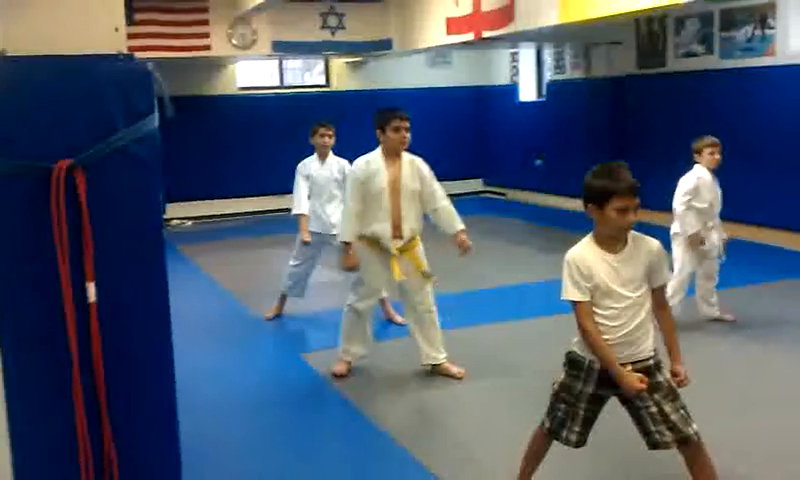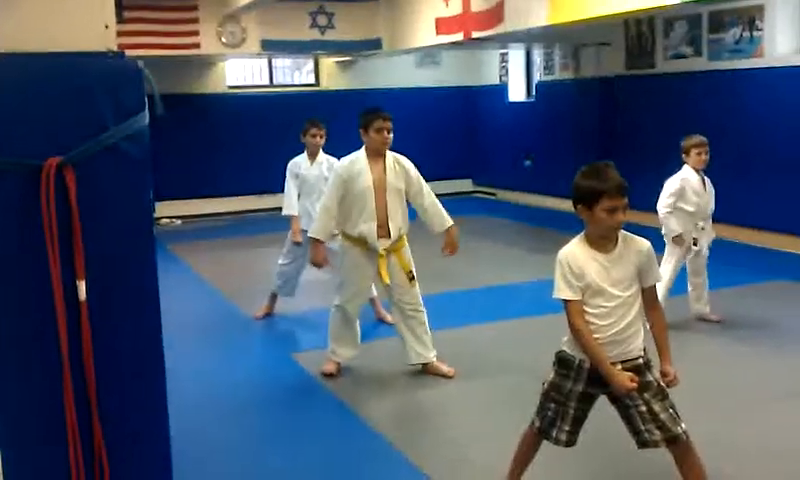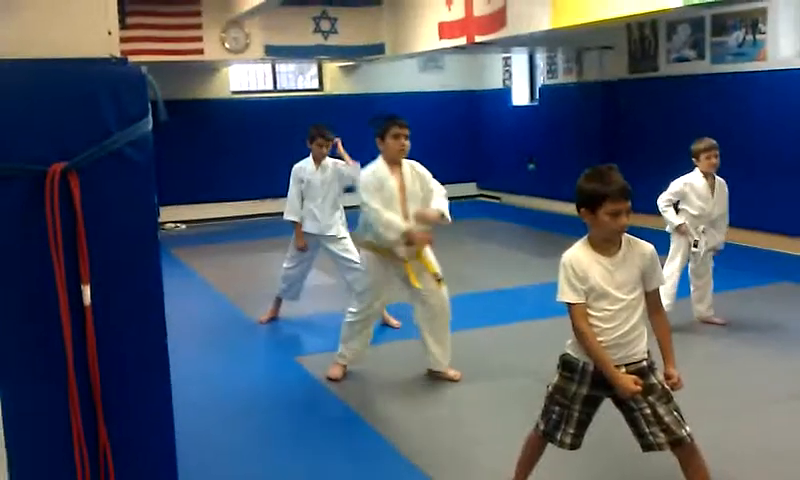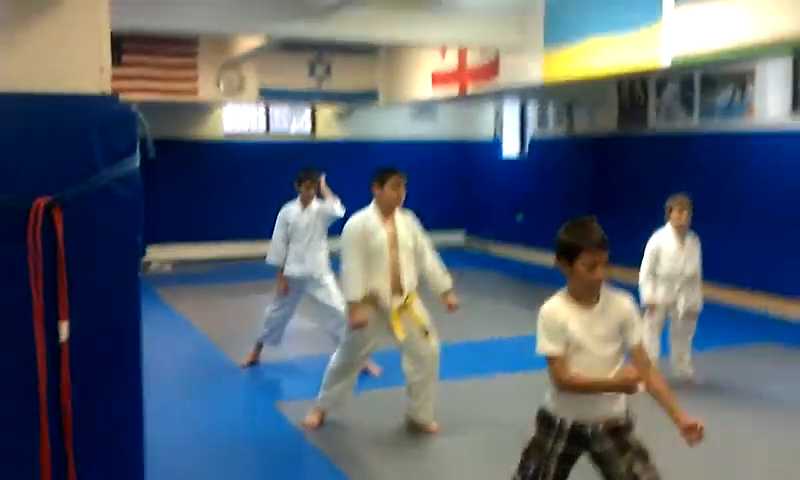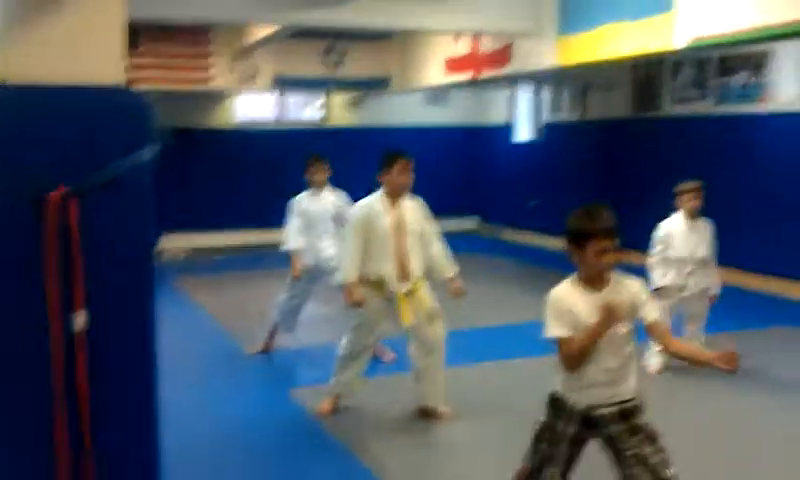
dt=0.4s
person 1, frame 1
left shoulder: (651, 249)
right shoulder: (578, 258)
left elbow: (661, 307)
right elbow: (586, 325)
left wrist: (676, 360)
right wrist: (620, 374)
left hip: (642, 361)
right hip: (591, 361)
left knee: (689, 439)
right knee: (551, 428)
person 1, frame 2
left shoulder: (641, 249)
right shoulder: (570, 257)
left elbow: (652, 307)
right elbow: (577, 324)
left wrist: (666, 360)
right wrist: (611, 373)
left hip: (632, 360)
right hip: (581, 360)
left knee: (678, 438)
right knee: (540, 427)
person 1, frame 3
left shoulder: (645, 252)
right shoulder: (574, 260)
left elbow: (655, 312)
right elbow: (581, 327)
left wrist: (669, 365)
right wrist: (615, 376)
left hip: (635, 363)
right hip: (585, 363)
left knee: (683, 440)
right knee: (544, 431)
person 1, frame 4
left shoulder: (623, 306)
right shoulder: (552, 312)
left elbow: (645, 367)
right elbow: (561, 380)
left wrist: (679, 417)
right wrist: (612, 383)
left hip: (611, 423)
right hip: (563, 421)
person 1, frame 5
left shoulder: (631, 289)
right shoulder: (560, 297)
left elbow: (666, 340)
right elbow: (570, 361)
left wrist: (711, 358)
right wrist: (602, 324)
left hip: (621, 404)
right hip: (573, 404)
person 2, frame 1
left shoulder: (417, 166)
right shoulder: (363, 167)
left elbow: (437, 202)
right elbow: (352, 209)
left wrist: (458, 231)
right wrist: (348, 248)
left hip: (408, 246)
right hip: (372, 247)
left knee: (422, 302)
right knee: (359, 302)
left ankle: (436, 359)
right ankle: (347, 356)
person 2, frame 2
left shoulder: (401, 164)
right shoulder: (347, 167)
left elbow: (424, 198)
right elbow: (329, 206)
left wrist: (448, 228)
right wrist: (318, 243)
left hip: (395, 246)
right hip: (358, 247)
left knee: (409, 302)
right knee: (346, 303)
left ankle: (426, 359)
right ankle: (336, 356)
person 2, frame 3
left shoulder: (417, 170)
right shoulder: (369, 175)
left elbow: (437, 193)
right elbow: (377, 214)
left wrist: (435, 213)
right wrist: (412, 232)
left hip: (417, 252)
right hip: (381, 255)
left knee: (437, 303)
right knee: (364, 308)
left ankle: (438, 364)
right ankle: (342, 360)
person 2, frame 4
left shoulder: (410, 221)
right shoulder: (360, 223)
left elbow: (426, 257)
right elbow: (352, 267)
left wrist: (446, 290)
right wrist: (355, 305)
left hip: (405, 302)
right hip: (371, 303)
left knee: (425, 353)
right knee: (349, 357)
left ankle: (419, 414)
right ankle: (322, 406)
person 2, frame 5
left shoulder: (417, 207)
right shoulder: (365, 209)
left elbow: (432, 244)
right elbow: (353, 249)
left wrist: (451, 276)
right wrist: (350, 286)
left hip: (412, 287)
right hip: (375, 289)
left knee: (432, 338)
right knee: (357, 343)
left ankle: (430, 402)
right ankle: (334, 395)
person 3, frame 1
left shoulder: (342, 165)
right shoulder: (304, 166)
right elbow: (301, 198)
right wrist: (304, 230)
left hip: (340, 225)
right hip: (314, 226)
right knee: (299, 265)
left ankle: (388, 309)
right ankle: (280, 305)
person 3, frame 2
left shoulder: (332, 163)
right shoulder: (294, 165)
right elbow: (291, 198)
right wrist: (295, 230)
right hip: (304, 224)
right knee: (288, 264)
left ankle: (378, 309)
right ankle: (270, 305)
person 3, frame 3
left shoulder: (337, 167)
right shoulder: (299, 169)
left elbow: (358, 177)
right elbow: (294, 203)
left wrist: (341, 150)
right wrist: (298, 234)
left hip: (334, 229)
right hip: (308, 230)
left knee: (356, 267)
right knee: (292, 268)
left ankle: (381, 312)
right ankle: (275, 308)
person 3, frame 4
left shoulder: (322, 209)
right shoulder: (287, 211)
left elbow: (338, 212)
right elbow: (279, 245)
left wrist: (323, 189)
right wrist: (281, 276)
left hip: (318, 274)
right hip: (294, 274)
left knee: (338, 312)
right knee: (277, 312)
left ankle: (361, 358)
right ankle: (256, 352)
person 3, frame 5
left shoulder: (338, 198)
right shoulder: (299, 201)
right elbow: (294, 232)
right wrist: (296, 262)
left hip: (334, 259)
right hip: (307, 261)
right knee: (291, 298)
left ankle: (375, 345)
right ankle: (269, 340)
person 4, frame 1
left shoulder: (712, 180)
right shoulder: (693, 178)
right elbow: (679, 206)
left wrist: (719, 234)
right wrist: (692, 231)
left hip: (706, 234)
right hip: (688, 233)
left knee: (709, 273)
right knee: (683, 275)
left ankle: (711, 311)
person 4, frame 2
left shoulder: (706, 181)
right shoulder: (679, 180)
left elbow: (707, 210)
right elbow: (663, 207)
left wrist: (707, 233)
right wrist: (674, 232)
left hip: (700, 234)
right hip: (680, 233)
left knee: (699, 274)
right knee: (667, 273)
left ankle: (701, 310)
person 4, frame 3
left shoulder: (721, 185)
right shoulder: (686, 182)
left elbow: (723, 215)
right elbow: (663, 201)
left wrist: (719, 240)
right wrist: (677, 222)
left hip: (707, 236)
right hip: (685, 232)
left knee: (703, 276)
right knee: (672, 271)
left ankle: (704, 312)
person 4, frame 4
left shoulder: (693, 242)
right shoulder: (658, 240)
left elbow: (695, 275)
right elbow: (646, 269)
left wrist: (696, 303)
right wrist: (648, 297)
left hip: (683, 298)
right hip: (660, 295)
left knee: (683, 336)
right knee: (651, 336)
left ankle: (683, 371)
person 4, frame 5
left shoulder: (706, 226)
right shoulder: (668, 226)
left elbow: (710, 259)
right elbow: (656, 256)
left wrist: (713, 287)
right wrist: (658, 282)
left hip: (697, 282)
right hip: (672, 280)
left knee: (696, 320)
right knee: (663, 320)
right ankle: (655, 357)
